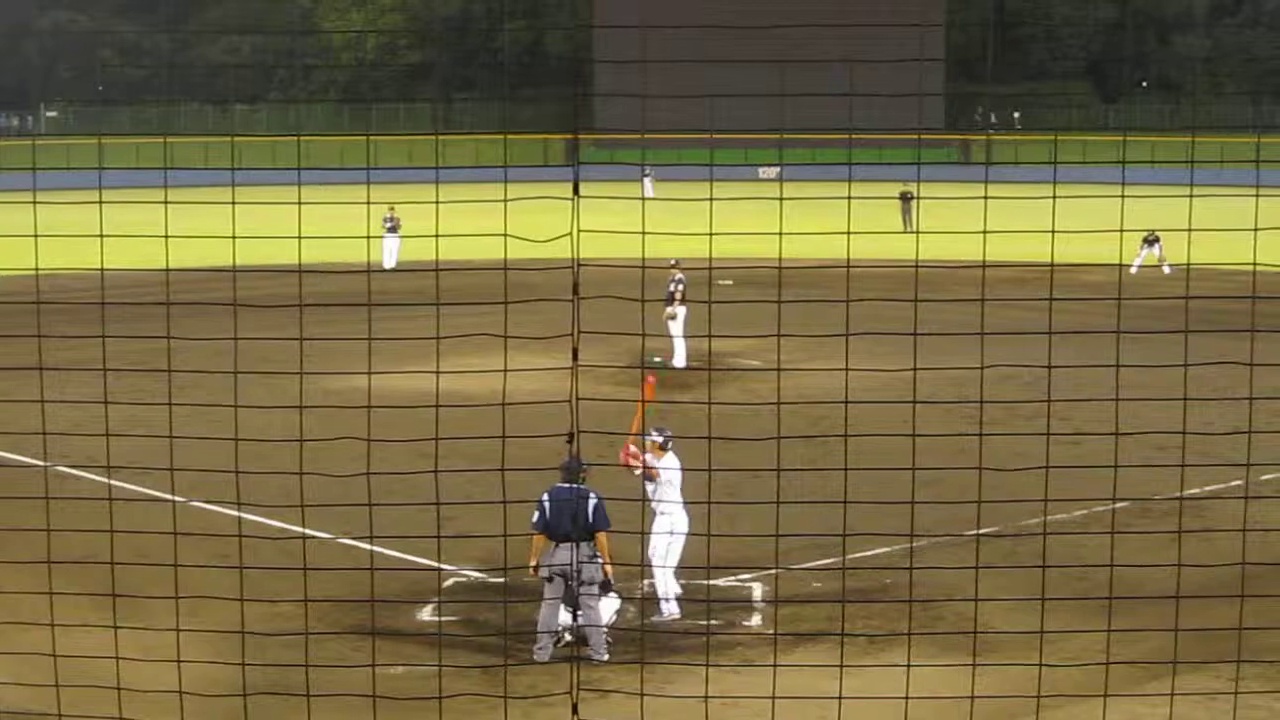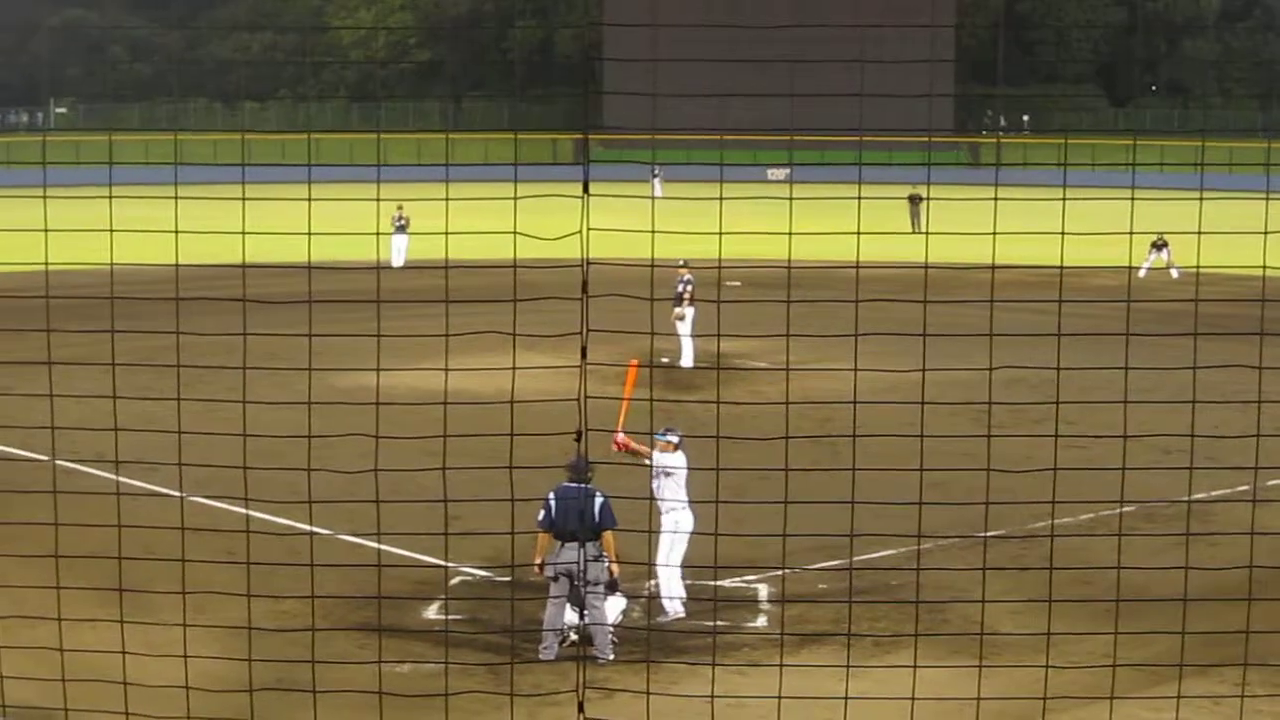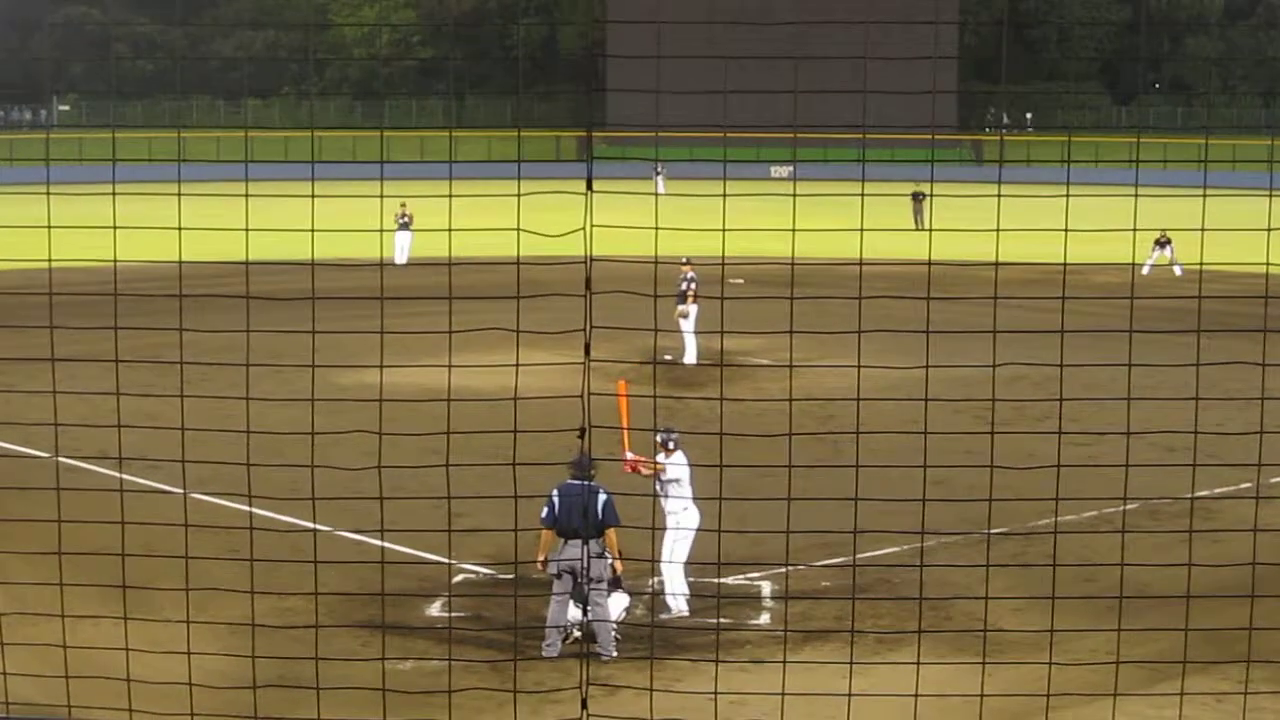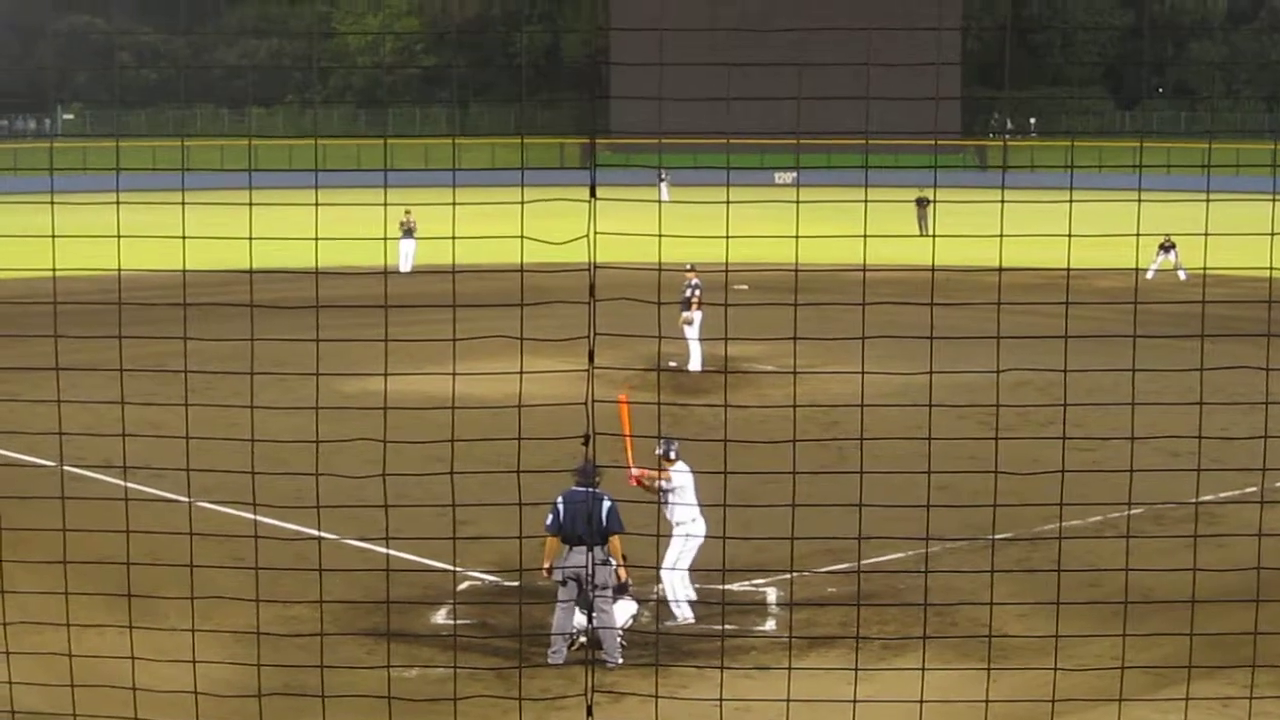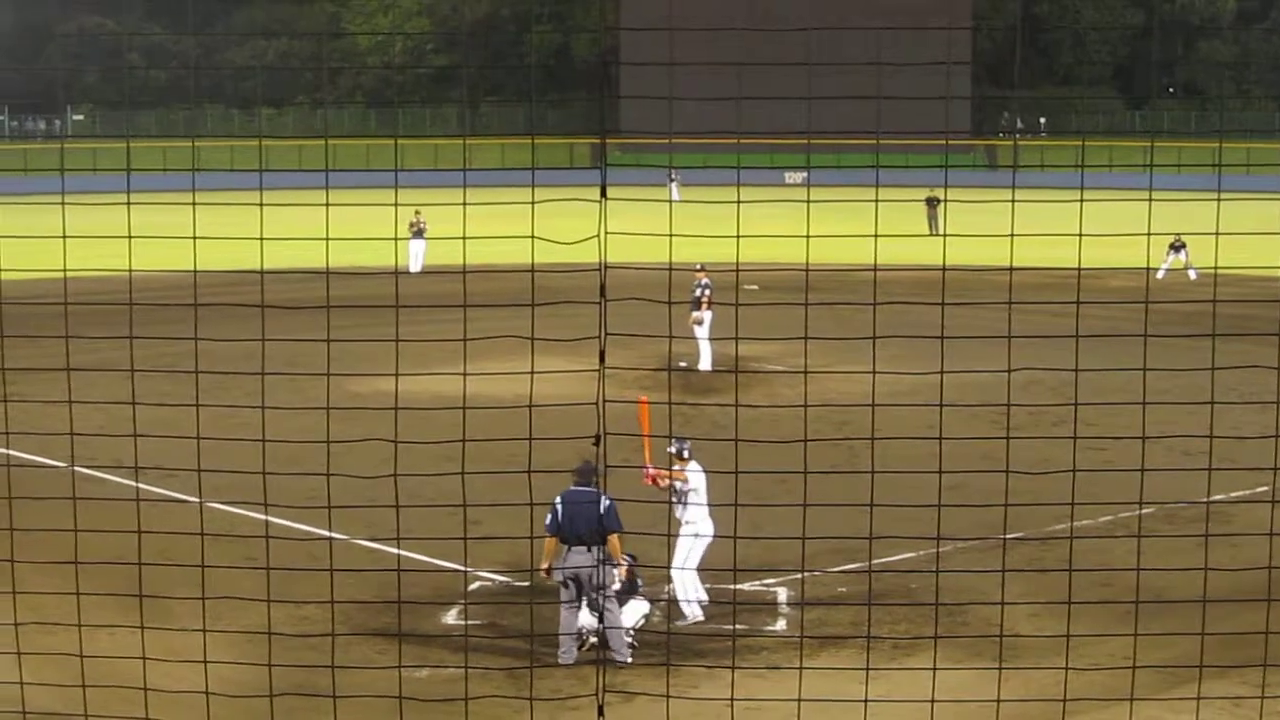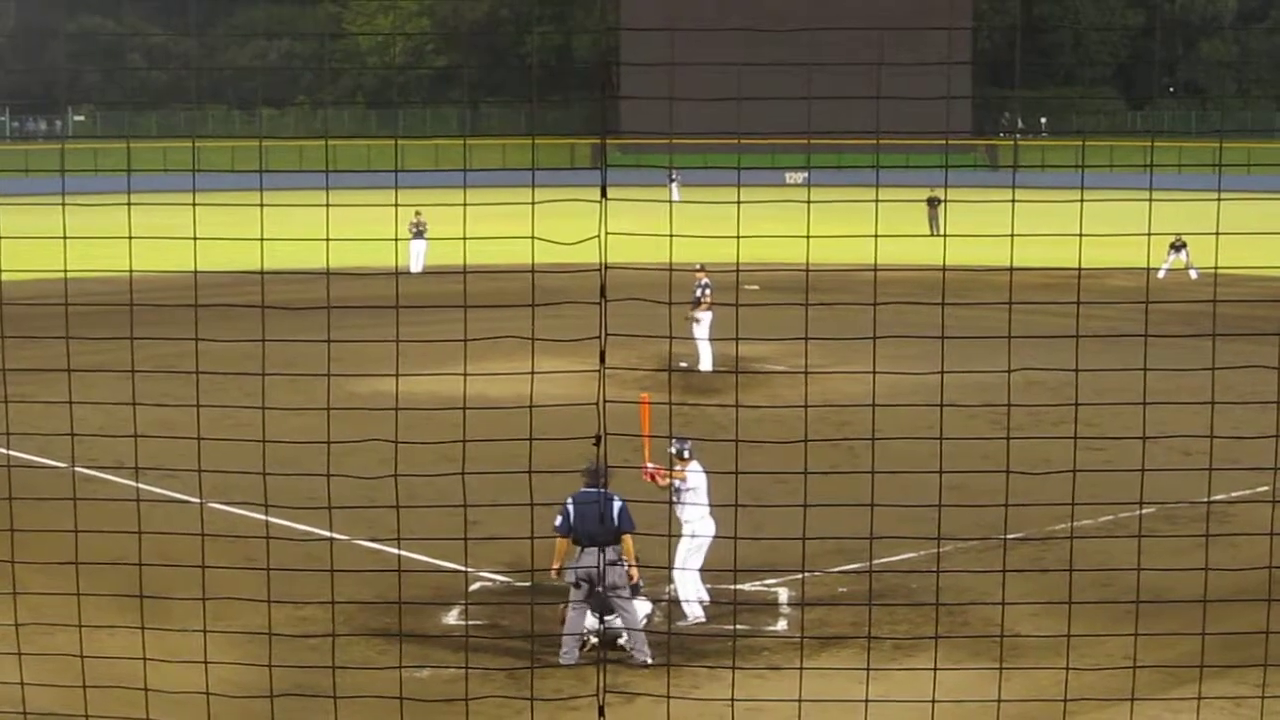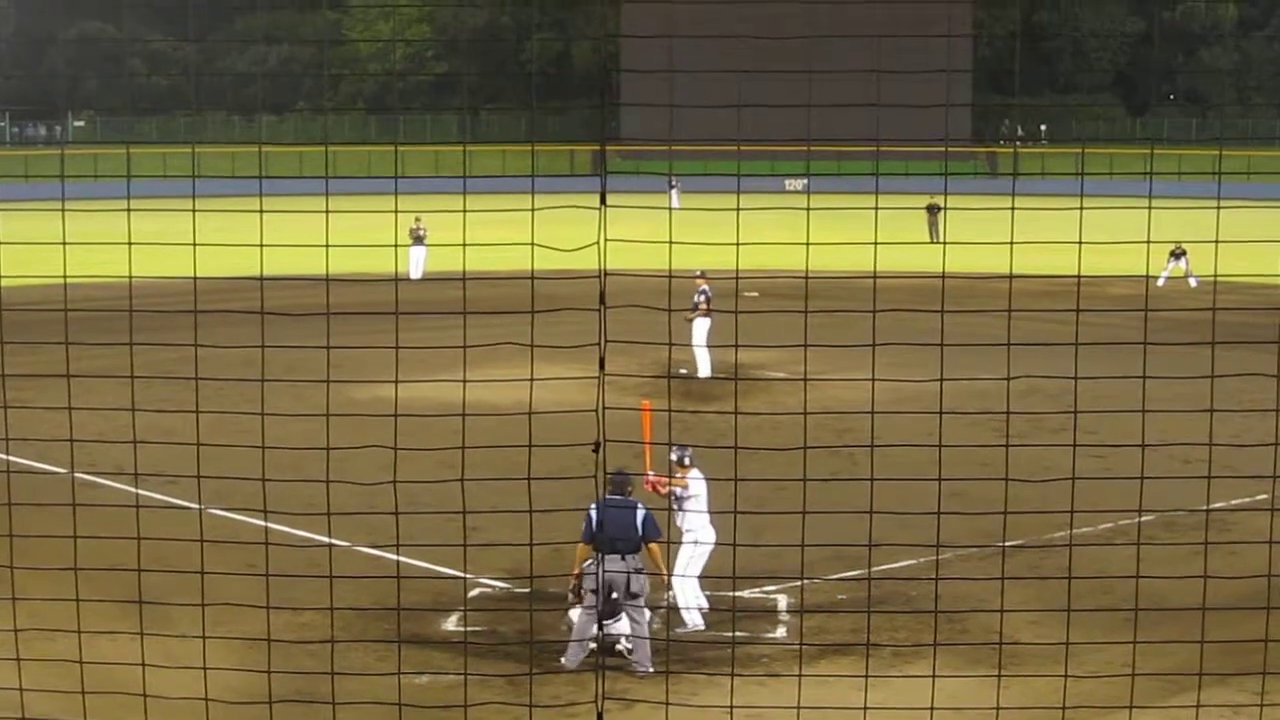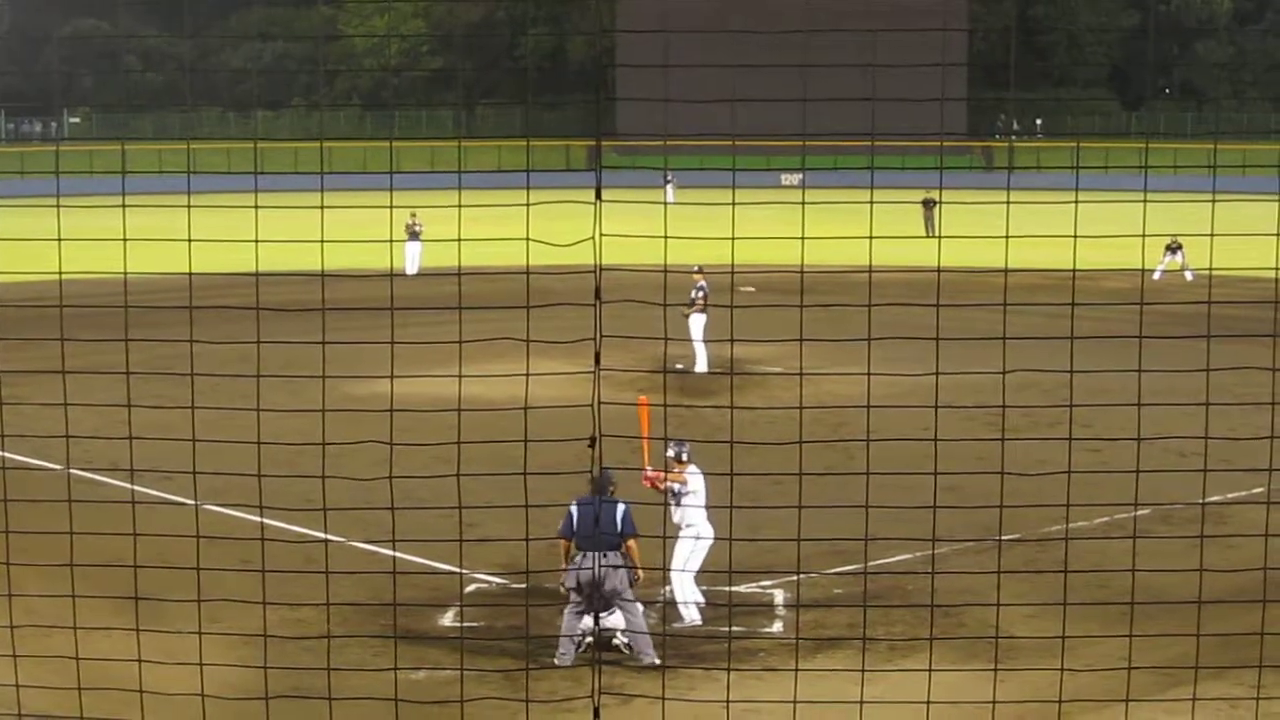
dt=0.5s
person 1, frame 1
left shoulder: (548, 496)
right shoulder: (591, 497)
left elbow: (538, 532)
right elbow: (600, 533)
left wrist: (534, 559)
right wrist: (606, 561)
left hip: (556, 554)
right hip: (584, 555)
left knee: (550, 603)
right knee: (590, 604)
left ankle: (542, 652)
right ankle: (598, 652)
person 1, frame 2
left shoulder: (554, 495)
right shoulder: (597, 497)
left elbow: (544, 531)
right elbow: (607, 532)
left wrist: (539, 557)
right wrist: (612, 560)
left hip: (562, 554)
right hip: (590, 554)
left knee: (555, 602)
right knee: (595, 604)
left ankle: (548, 650)
right ankle: (603, 652)
person 1, frame 3
left shoulder: (558, 492)
right shoulder: (601, 494)
left elbow: (547, 528)
right elbow: (609, 530)
left wrist: (542, 554)
right wrist: (615, 558)
left hip: (566, 551)
right hip: (592, 552)
left knee: (559, 600)
right knee: (598, 601)
left ankle: (551, 648)
right ankle: (606, 649)
person 1, frame 4
left shoulder: (562, 499)
right shoulder: (605, 501)
left elbow: (552, 535)
right elbow: (613, 537)
left wrist: (547, 562)
right wrist: (620, 565)
left hip: (570, 557)
right hip: (597, 559)
left knee: (564, 607)
right knee: (604, 608)
left ankle: (556, 655)
right ankle: (612, 656)
person 1, frame 5
left shoulder: (561, 500)
right shoulder: (603, 500)
left elbow: (551, 536)
right elbow: (612, 536)
left wrist: (546, 562)
right wrist: (620, 563)
left hip: (570, 558)
right hip: (595, 559)
left knee: (569, 607)
right knee: (609, 607)
left ankle: (566, 655)
right ankle: (621, 654)
person 1, frame 6
left shoulder: (572, 502)
right shoulder: (616, 502)
left elbow: (562, 537)
right elbow: (626, 537)
left wrist: (557, 563)
right wrist: (633, 565)
left hip: (582, 560)
right hip: (609, 560)
left knee: (576, 608)
right knee: (626, 608)
left ankle: (567, 655)
right ankle: (641, 654)
person 1, frame 7
left shoulder: (595, 508)
right shoulder: (639, 510)
left elbow: (585, 543)
right elbow: (652, 544)
left wrist: (577, 568)
right wrist: (662, 569)
left hip: (601, 567)
right hip: (629, 568)
left knee: (588, 614)
right knee: (637, 617)
left ankle: (572, 659)
right ankle: (642, 664)
person 1, frame 8
left shoulder: (576, 506)
right shoulder: (620, 507)
left elbow: (565, 540)
right elbow: (630, 542)
left wrist: (565, 563)
right wrist: (637, 567)
left hip: (583, 565)
right hip: (612, 565)
left knee: (573, 612)
right knee: (631, 611)
left ankle: (564, 657)
right ankle: (648, 656)
person 2, frame 1
left shoulder: (671, 462)
right shoulder: (650, 458)
left elbow: (657, 475)
right elbow: (637, 468)
left wrist: (639, 457)
right wrist: (631, 458)
left hip: (673, 518)
right hip: (662, 517)
left knee: (662, 564)
right knee: (655, 556)
left ankle: (670, 610)
right ankle: (671, 589)
person 2, frame 2
left shoulder: (676, 460)
right shoulder: (666, 456)
left elbow: (649, 454)
right elbow: (644, 454)
left wrist: (627, 442)
right wrist: (624, 446)
left hip: (677, 518)
right hip: (672, 516)
left knee: (665, 564)
right knee: (671, 561)
left ankle: (674, 609)
right ankle: (678, 598)
person 2, frame 3
left shoulder: (678, 463)
right shoulder: (664, 457)
left elbow: (659, 468)
right elbow: (650, 472)
left wrist: (636, 459)
right wrist: (636, 467)
left hip: (682, 517)
right hip: (679, 516)
left knee: (669, 562)
right knee: (675, 559)
left ankle: (679, 607)
right ankle: (681, 594)
person 2, frame 4
left shoulder: (681, 471)
right shoulder: (668, 471)
left elbow: (663, 476)
right elbow: (656, 489)
left wrist: (641, 472)
right wrist: (640, 481)
left hip: (689, 528)
right hip: (682, 527)
left knee: (669, 570)
right knee: (676, 566)
left ankle: (684, 614)
right ankle: (687, 595)
person 2, frame 5
left shoulder: (695, 471)
right shoulder: (678, 469)
left elbow: (681, 477)
right elbow: (666, 485)
left wrist: (658, 472)
right wrist: (654, 478)
left hip: (697, 527)
right hip: (689, 526)
left knee: (679, 570)
right knee: (686, 567)
left ankle: (693, 612)
right ankle: (699, 597)
person 2, frame 6
left shoulder: (695, 471)
right shoulder: (680, 469)
left elbow: (679, 476)
right elbow: (665, 483)
left wrist: (657, 470)
right wrist: (653, 475)
left hip: (697, 526)
right hip: (695, 525)
left knee: (681, 570)
right knee: (689, 566)
left ankle: (695, 613)
right ankle: (700, 597)
person 2, frame 7
left shoulder: (696, 479)
right shoulder: (680, 477)
left elbow: (680, 484)
right elbow: (666, 492)
left wrist: (657, 478)
right wrist: (654, 484)
left hip: (699, 535)
right hip: (692, 534)
left knee: (680, 578)
right knee: (687, 574)
left ankle: (694, 622)
right ankle: (700, 604)
person 2, frame 8
left shoulder: (694, 475)
right shoulder: (676, 474)
left elbow: (681, 479)
right elbow: (665, 489)
left wrist: (657, 475)
right wrist: (653, 481)
left hip: (697, 531)
right hip: (687, 531)
left knee: (679, 572)
right knee: (680, 570)
left ankle: (691, 617)
right ankle: (696, 599)
